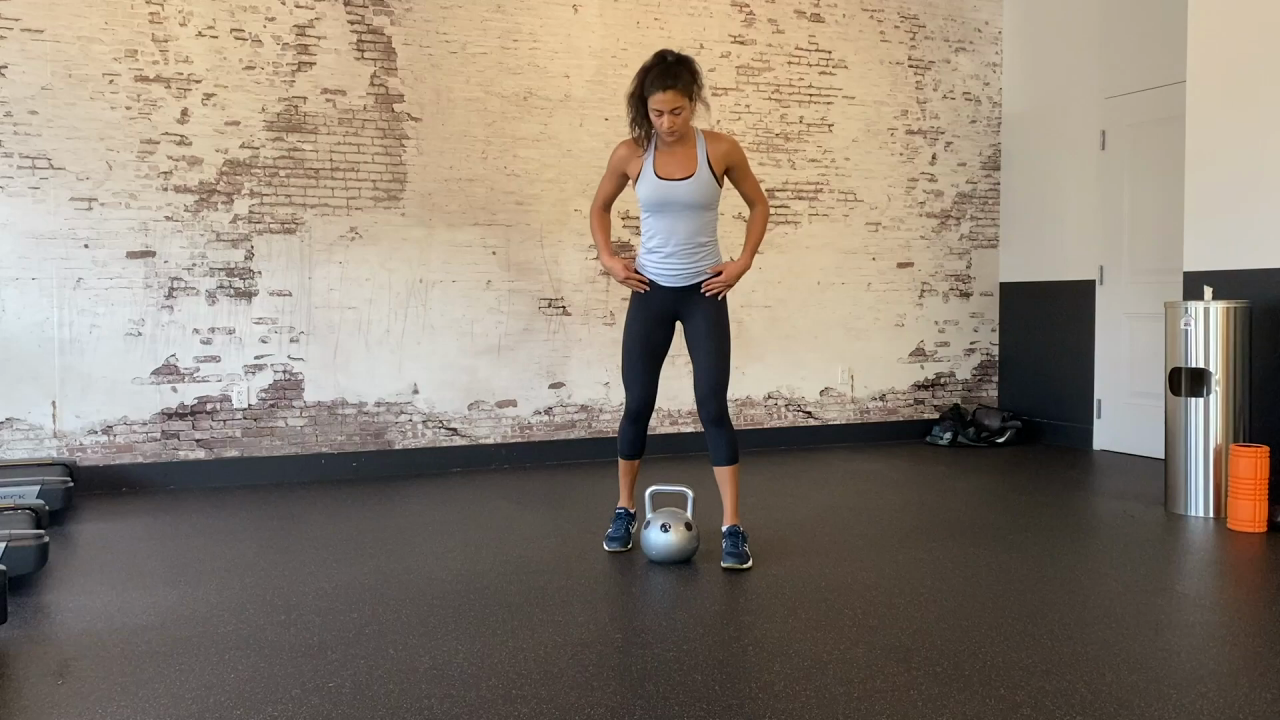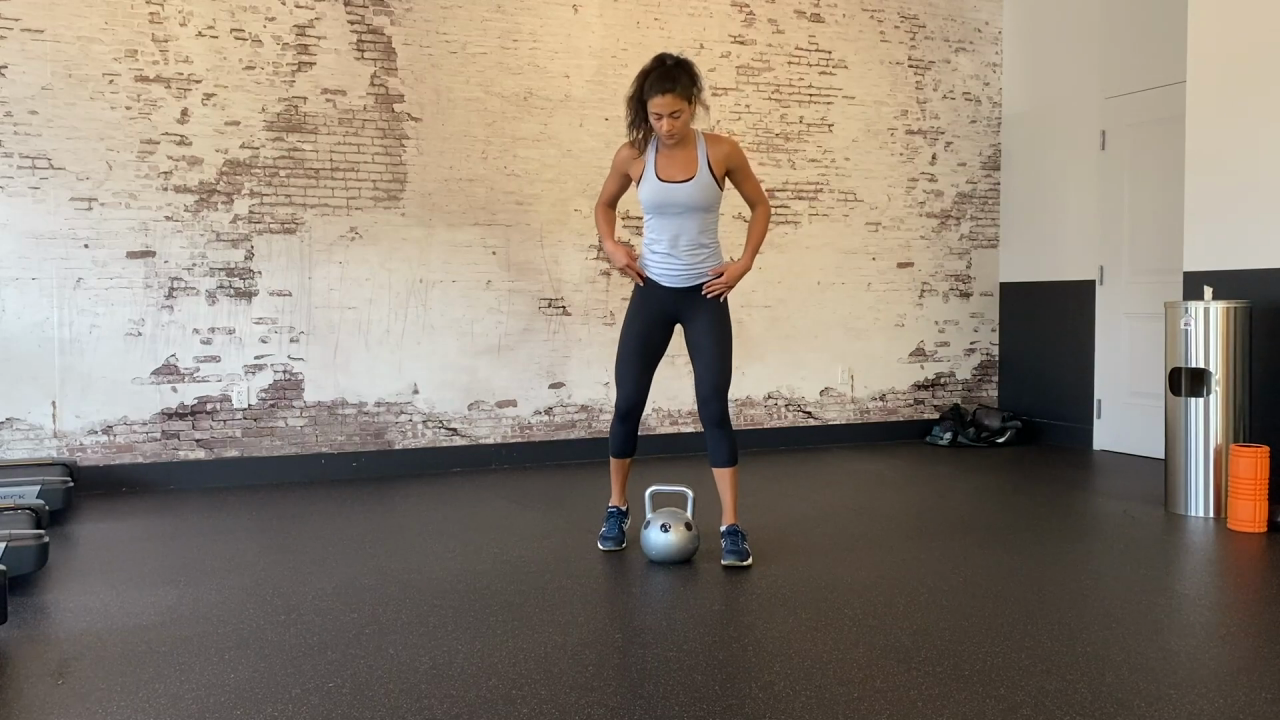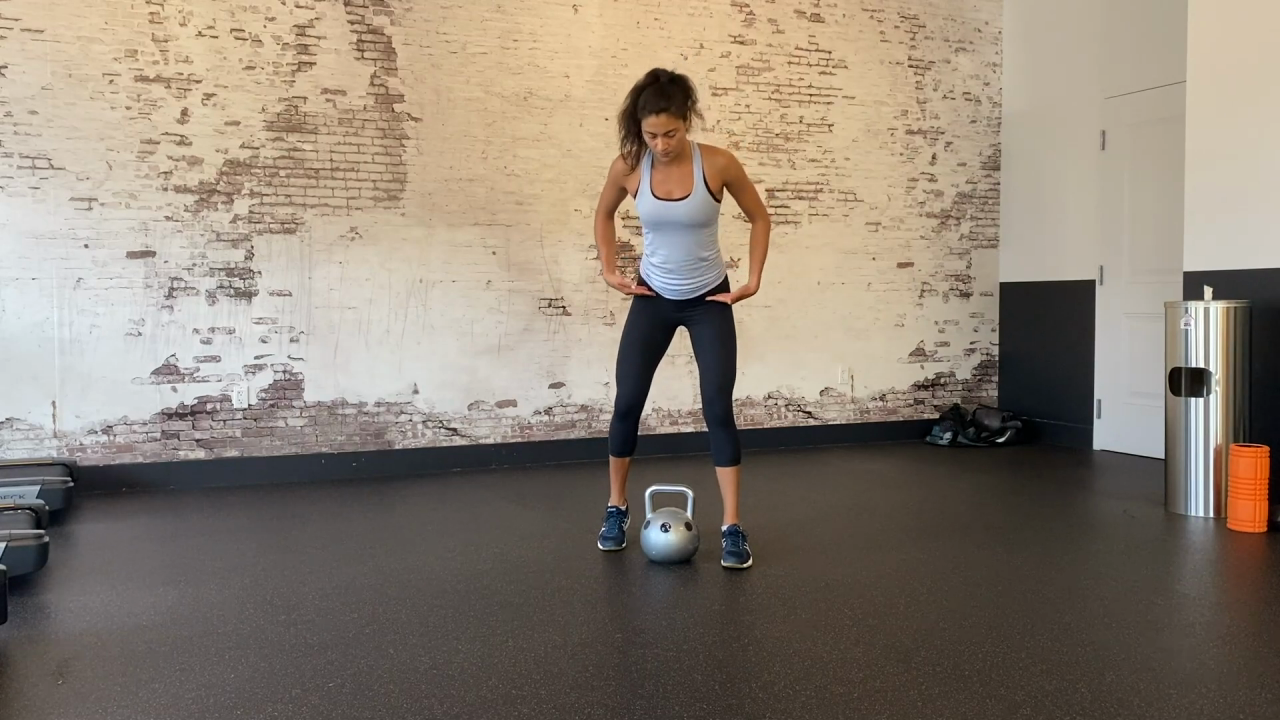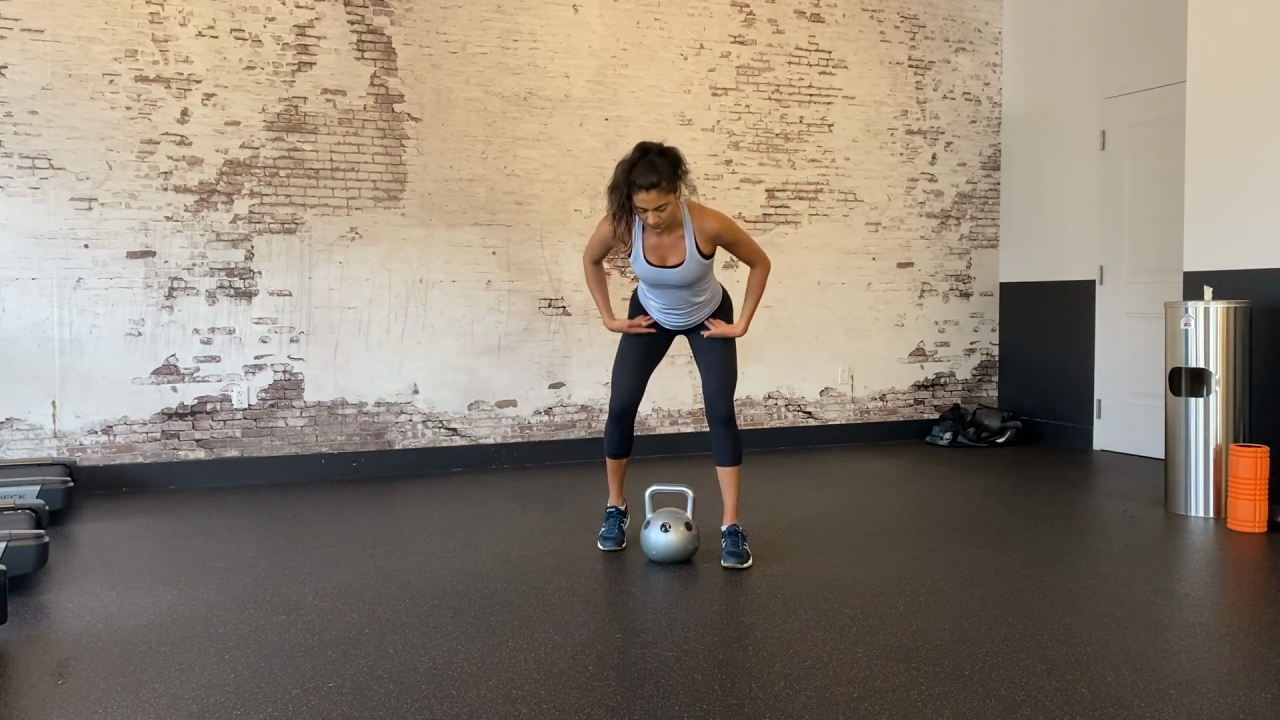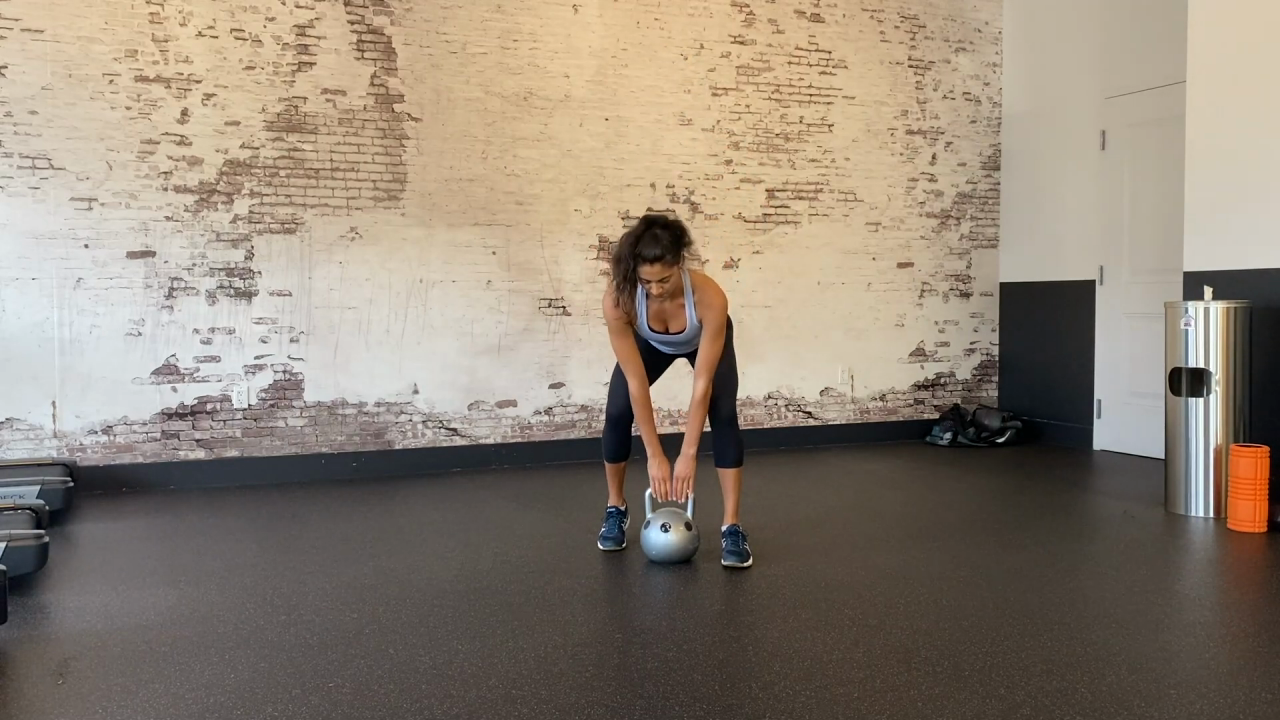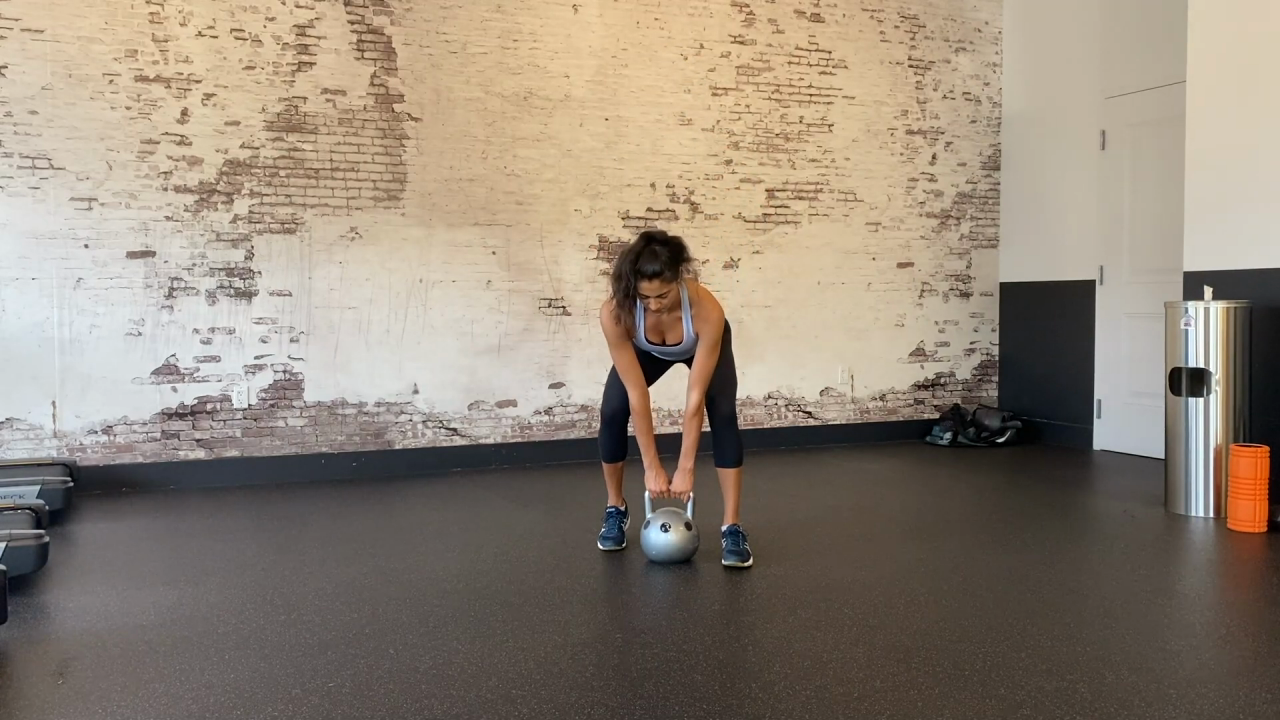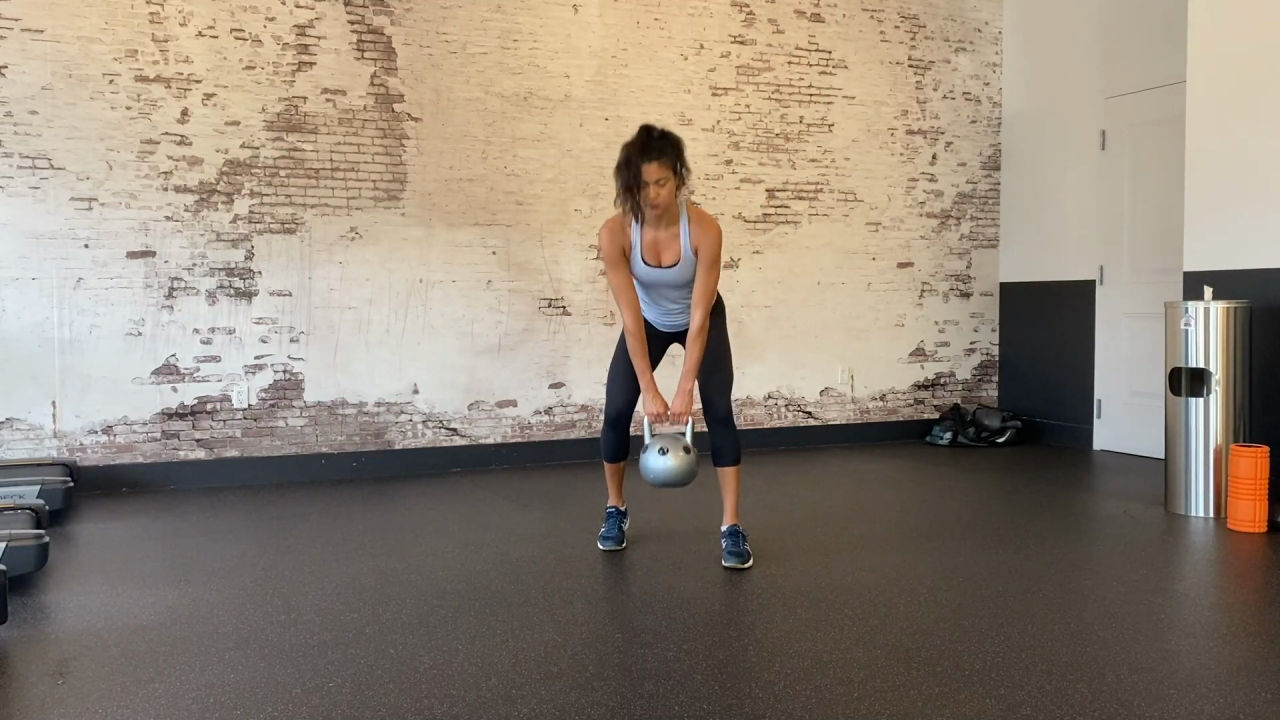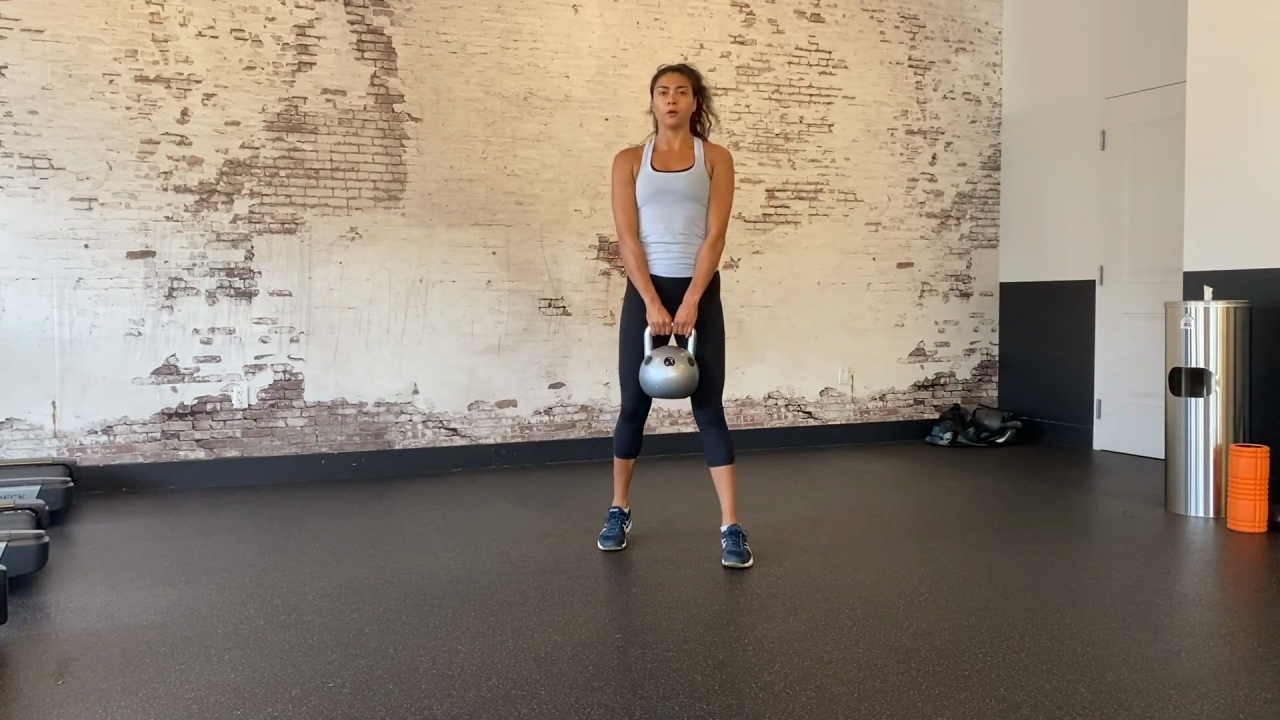
dt=0.7s
person 1, frame 1
left shoulder: (722, 150)
right shoulder: (630, 153)
left elbow: (759, 205)
right elbow: (599, 207)
left wrist: (743, 262)
right wrist: (608, 257)
left hip: (704, 293)
right hip: (651, 292)
left knee: (713, 406)
right knee: (637, 404)
left ankle: (733, 528)
right ankle: (624, 509)
person 1, frame 2
left shoulder: (723, 152)
right shoulder: (631, 155)
left elbow: (760, 207)
right elbow: (604, 204)
left wrist: (744, 263)
right wrist: (611, 246)
left hip: (705, 295)
right hip: (652, 292)
left knee: (714, 408)
right knee: (627, 403)
left ankle: (731, 527)
right ankle: (617, 508)
person 1, frame 3
left shoulder: (718, 164)
right shoulder: (628, 167)
left elbow: (760, 218)
right elbow: (604, 215)
left wrist: (753, 279)
right wrist: (609, 270)
left hip: (710, 300)
right hip: (653, 298)
left knee: (718, 409)
right knee: (627, 401)
left ankle: (732, 527)
right ankle: (616, 508)
person 1, frame 4
left shoulder: (710, 224)
right shoulder: (618, 227)
left elbow: (760, 264)
right elbow: (591, 262)
left wrist: (743, 322)
right wrist: (608, 316)
left hip: (708, 318)
right hip: (650, 317)
left knee: (721, 410)
right knee: (621, 407)
left ankle: (732, 527)
right ankle: (615, 509)
person 1, frame 5
left shoulder: (710, 298)
right shoulder: (617, 300)
left elbow: (702, 386)
right elbow: (636, 385)
left wrist: (688, 455)
right wrist: (655, 455)
left hip: (703, 341)
right hip: (649, 343)
left knee: (723, 414)
right knee: (617, 414)
left ankle: (732, 527)
right ankle: (616, 508)
person 1, frame 6
left shoulder: (707, 310)
right shoulder: (615, 312)
left elbow: (695, 398)
right elbow: (636, 394)
left wrist: (686, 467)
right wrist: (651, 466)
left hip: (701, 346)
right hip: (646, 349)
left knee: (722, 414)
right knee: (612, 412)
left ankle: (732, 527)
right ankle: (615, 509)
person 1, frame 7
left shoulder: (704, 229)
right shoulder: (615, 233)
left elbow: (700, 315)
right elbow: (630, 316)
left wrist: (684, 390)
right wrist: (649, 392)
left hip: (701, 324)
right hip: (648, 325)
left knee: (719, 411)
right knee: (616, 412)
left ankle: (732, 528)
right ankle: (615, 510)
person 1, frame 8
left shoulder: (716, 158)
right shoulder: (628, 160)
left elbow: (715, 235)
right elbow: (628, 237)
left wrist: (690, 302)
right wrist: (653, 303)
left hip: (698, 292)
right hip: (644, 292)
left knee: (708, 408)
right knee: (634, 405)
left ankle: (731, 526)
right ankle: (619, 509)
